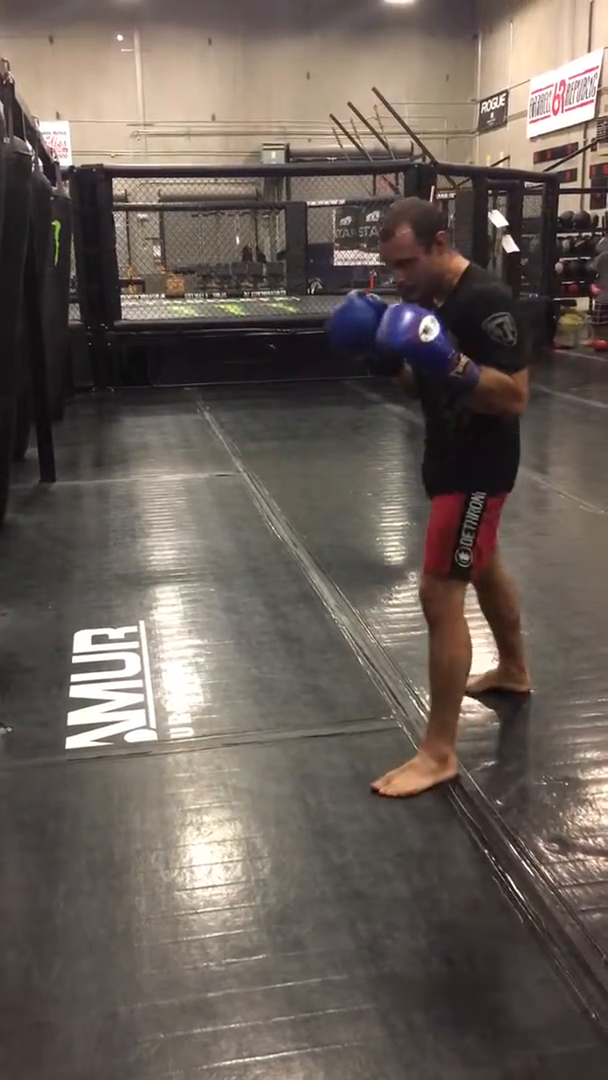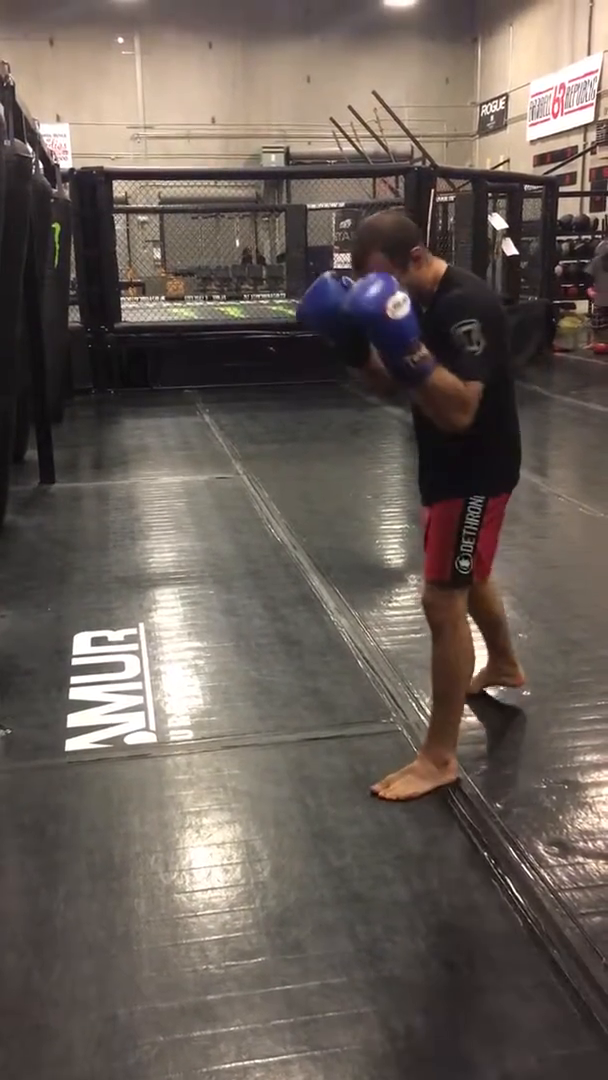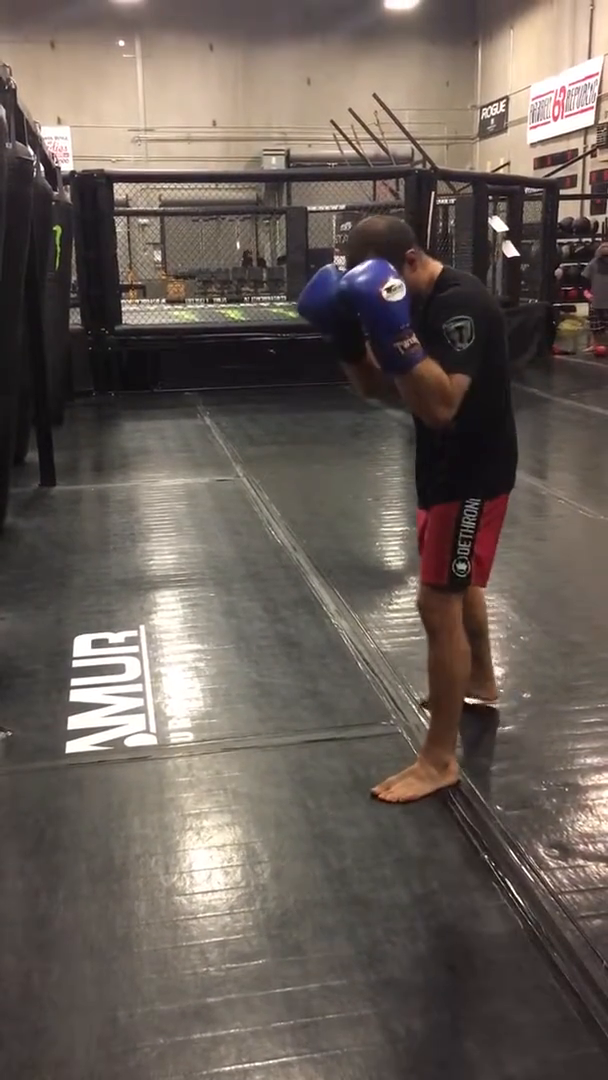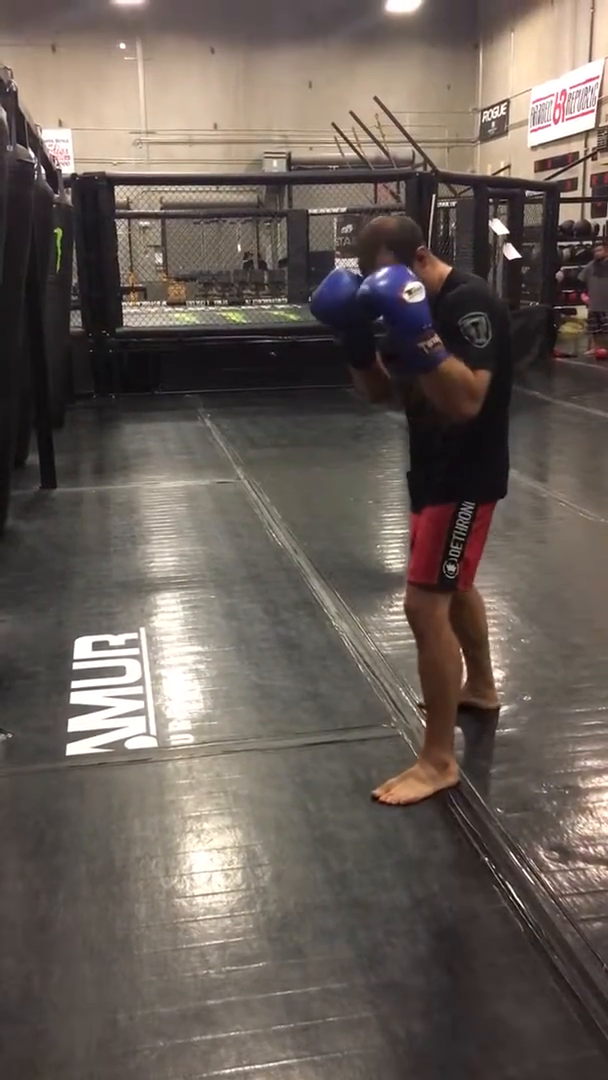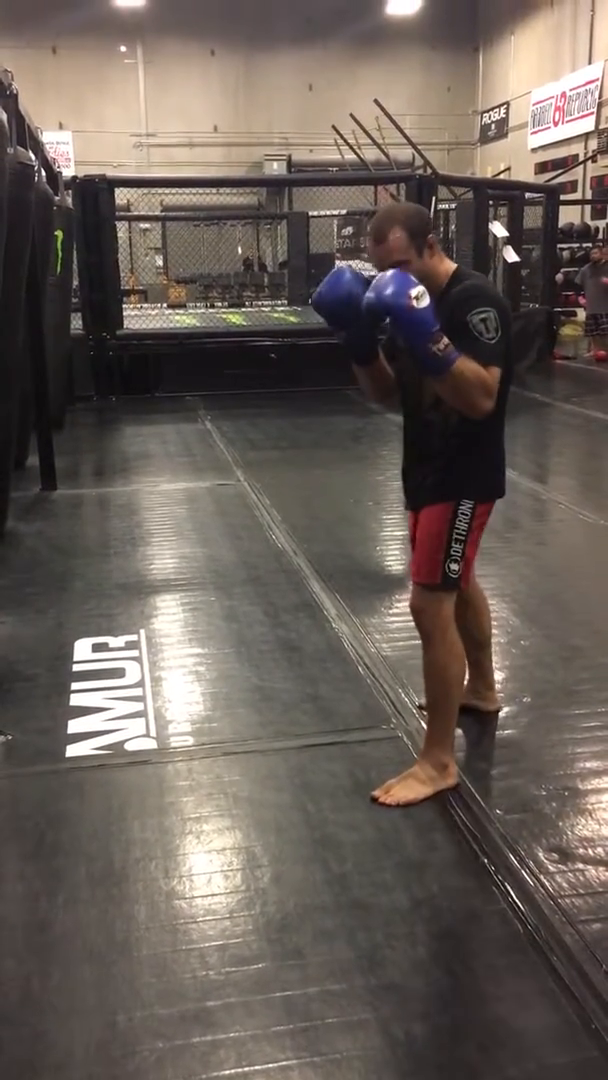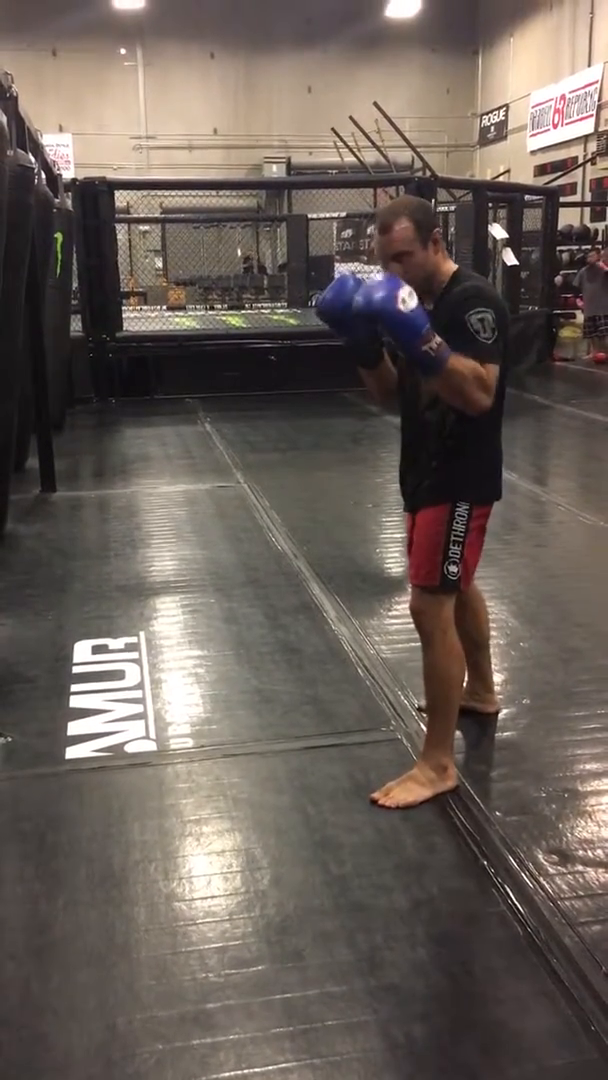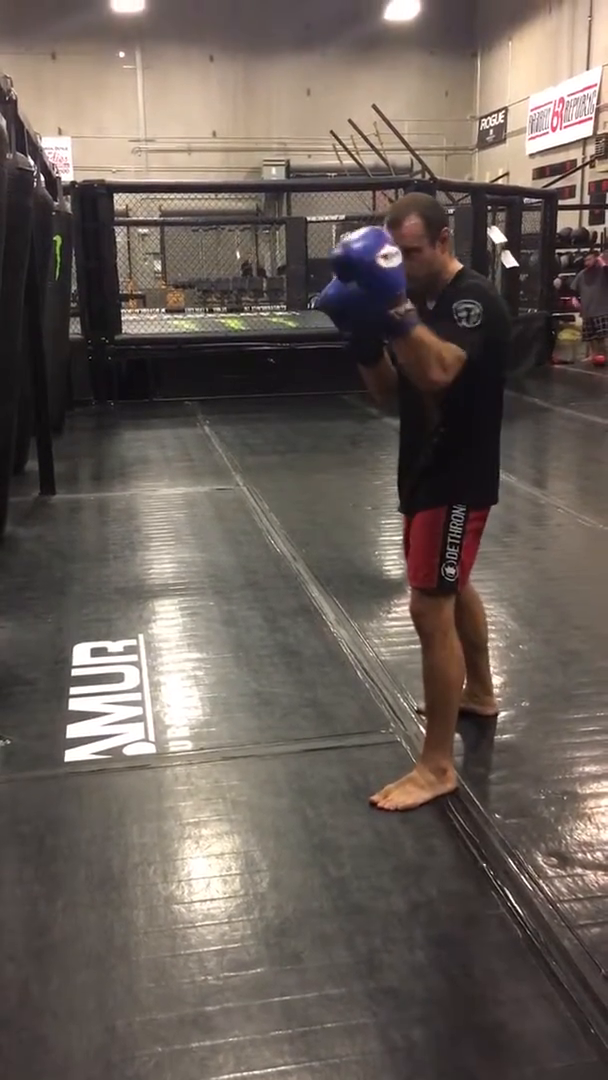
dt=0.2s
person 1, frame 1
left shoulder: (487, 302)
right shoulder: (426, 297)
left elbow: (515, 400)
left wrist: (448, 361)
right wrist: (383, 353)
left hip: (476, 468)
right hip: (452, 459)
left knee: (439, 593)
right knee: (483, 566)
left ankle: (439, 751)
right ankle: (513, 668)
person 1, frame 2
left shoulder: (465, 305)
right shoulder: (416, 300)
left elbow: (456, 411)
right elbow: (387, 384)
left wrist: (404, 342)
right wrist: (351, 339)
left hip: (476, 470)
right hip: (450, 464)
left knee: (443, 601)
right knee: (469, 575)
left ankle: (440, 757)
right ankle: (503, 665)
person 1, frame 3
left shoulder: (460, 304)
right shoulder: (416, 301)
left elbow: (440, 405)
right elbow: (375, 385)
left wrist: (397, 331)
right wrist: (346, 332)
left hip: (474, 474)
right hip: (447, 466)
left knee: (439, 602)
right knee: (457, 584)
left ankle: (439, 759)
right ankle: (480, 679)
person 1, frame 4
left shoulder: (470, 304)
right shoulder: (417, 306)
left elbow: (467, 402)
right elbow: (379, 392)
left wrist: (419, 334)
right wrist: (355, 336)
left hip: (466, 478)
right hip: (437, 469)
left knee: (425, 604)
right knee: (455, 583)
left ankle: (438, 760)
right ankle: (481, 686)
person 1, frame 5
left shoulder: (474, 302)
right shoulder: (405, 297)
left elbow: (482, 399)
right elbow: (385, 392)
left wrist: (426, 335)
right wrist: (359, 335)
left hip: (463, 477)
right hip: (431, 469)
left knee: (430, 604)
right knee: (459, 583)
left ankle: (438, 762)
right ankle: (482, 688)
person 1, frame 6
left shoulder: (474, 303)
right shoulder: (417, 303)
left elbow: (479, 395)
right elbow: (388, 393)
left wrist: (420, 336)
right wrist: (363, 339)
left hip: (460, 478)
right hip: (428, 471)
left knee: (431, 607)
right knee: (458, 586)
left ankle: (438, 764)
right ankle: (481, 690)
person 1, frame 7
left shoulder: (473, 300)
right shoulder: (422, 301)
left elbow: (435, 370)
right elbow: (386, 390)
left wrist: (389, 302)
right wrist: (363, 332)
left hip: (458, 480)
right hip: (429, 472)
left knee: (431, 608)
right knee: (455, 589)
left ankle: (437, 766)
right ankle: (479, 693)
